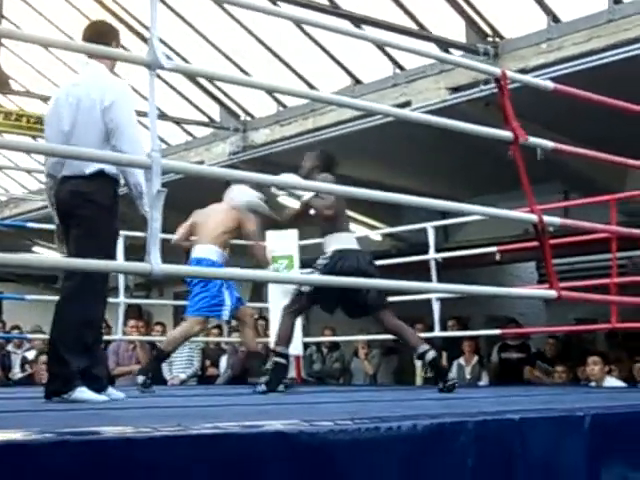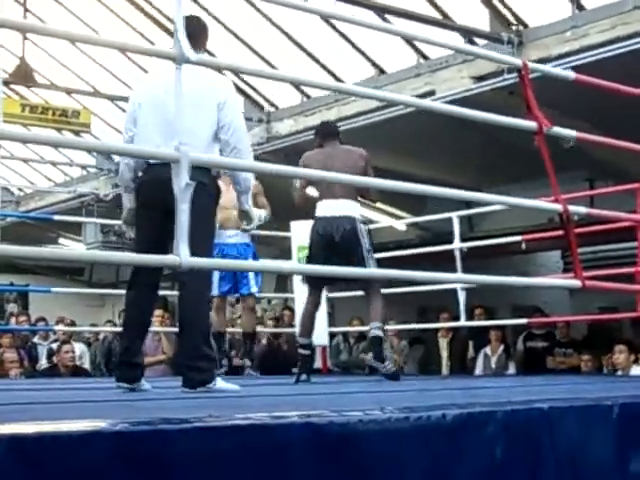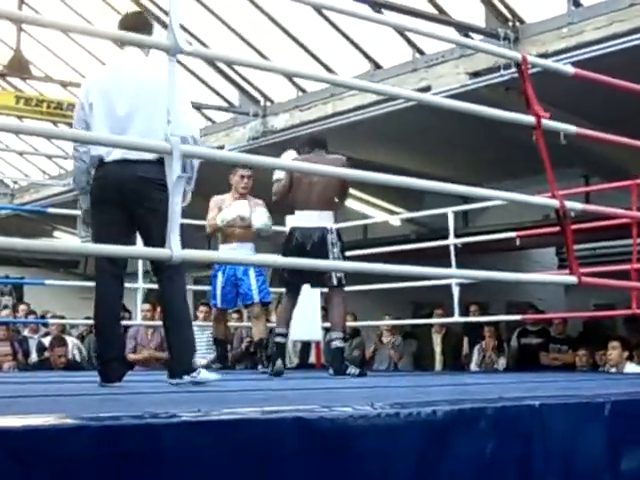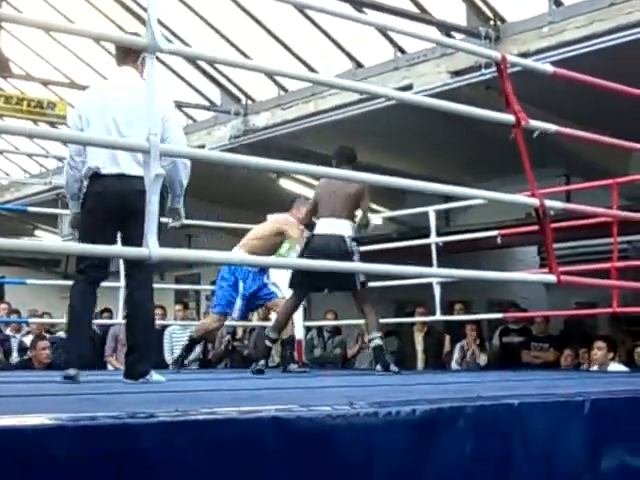
dt=1s
person 1, frame 1
left shoulder: (64, 91)
right shoulder: (112, 87)
left elbow: (51, 155)
right elbow: (129, 148)
left wrist: (56, 202)
right wrist: (146, 201)
left hip: (67, 189)
right hip: (96, 190)
left knee: (86, 285)
right knee: (85, 285)
left ankle: (92, 377)
right ankle: (63, 380)
person 1, frame 2
left shoulder: (148, 84)
right shoulder: (216, 84)
left elbow: (128, 144)
right elbow: (236, 145)
left wrist: (129, 196)
right wrist: (244, 198)
left hip: (152, 181)
right hip: (194, 180)
left knee: (144, 274)
right knee: (194, 276)
left ankle: (129, 369)
right ankle: (198, 373)
person 1, frame 3
left shoulder: (94, 80)
right shoulder: (162, 74)
left elbow: (81, 145)
right elbow: (187, 134)
left wrist: (84, 193)
right wrist: (187, 181)
left hip: (108, 178)
right hip: (151, 176)
left knee: (109, 273)
right knee: (169, 270)
left ankle: (110, 368)
right ankle: (183, 365)
person 1, frame 4
left shoulder: (90, 96)
right shoulder: (157, 97)
left elbow: (74, 156)
right elbow: (178, 155)
left wrist: (74, 203)
right wrist: (176, 199)
left hip: (100, 190)
right hip: (141, 192)
left knee: (88, 273)
right knee: (139, 279)
left ankle: (74, 356)
right ankle: (138, 367)
person 2, frame 1
left shoulder: (323, 178)
right shoulder: (322, 183)
left elbow: (328, 210)
left wrist: (306, 200)
left hip: (339, 257)
right hip: (358, 258)
left knee: (291, 311)
right knee: (388, 319)
left ankle: (274, 377)
right ankle: (441, 372)
person 2, frame 2
left shoulder: (309, 158)
right shoulder: (361, 155)
left elbow: (299, 200)
right elbow: (371, 195)
left hip: (323, 224)
right hip: (350, 223)
left knee: (314, 295)
right knee: (373, 288)
left ankle: (303, 365)
right ankle: (376, 350)
person 2, frame 3
left shoulder: (295, 162)
right shoulder: (340, 162)
left elbow: (277, 197)
left wrist: (279, 174)
left hip: (297, 232)
right hip: (323, 232)
left knee: (290, 295)
right knee: (336, 293)
left ankle: (278, 356)
right ankle: (337, 360)
person 2, frame 4
left shoulder: (322, 183)
right shoulder: (362, 182)
left elbow: (306, 218)
right elbow: (365, 221)
right wrist: (360, 223)
left hip: (316, 241)
right hip: (341, 242)
left knee: (294, 299)
right knee: (363, 300)
left ankle: (263, 357)
right ankle: (380, 358)
person 3, frame 1
left shoulder: (201, 212)
right shoulder: (242, 210)
left elbow: (177, 239)
right elbow: (256, 244)
left hip: (207, 266)
right hip: (209, 265)
left knee: (247, 315)
right knee: (196, 323)
right ankle: (146, 371)
person 3, frame 2
left shoulder: (253, 186)
left elbow: (267, 210)
left wrist: (258, 215)
left hip: (244, 247)
right hip: (219, 247)
left knee: (249, 302)
right knee: (219, 302)
left ankle: (248, 358)
right ankle: (221, 358)
person 3, frame 3
left shoulder: (257, 204)
right shoulder: (218, 200)
left elbow: (267, 230)
right elbow: (209, 228)
left wrist: (264, 224)
right wrist: (227, 215)
right hip: (224, 260)
left knee: (256, 310)
right knee: (219, 313)
left ankle: (263, 360)
right ankle: (221, 359)
person 3, frame 4
left shoulder: (285, 223)
right shoulder: (287, 222)
right elbow: (301, 244)
left hip: (256, 272)
right hip: (238, 270)
left knee: (283, 307)
right knee: (215, 322)
left ankle: (289, 361)
right ankle: (184, 355)
